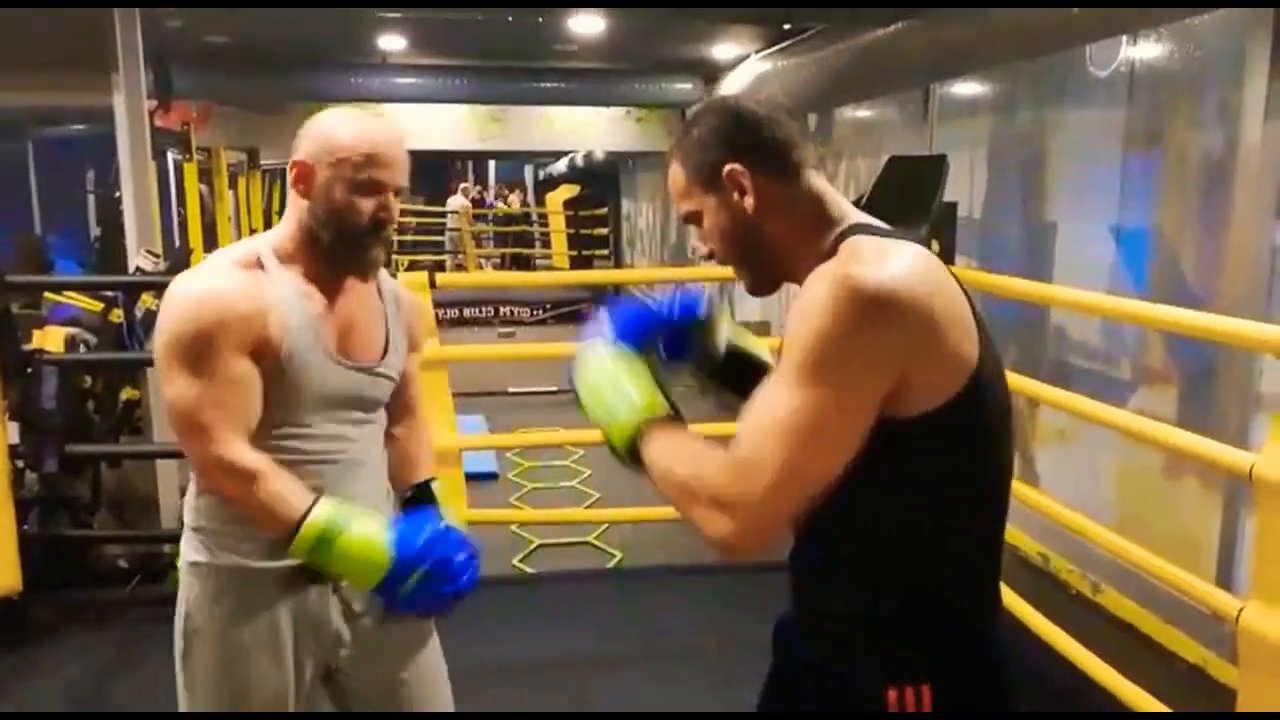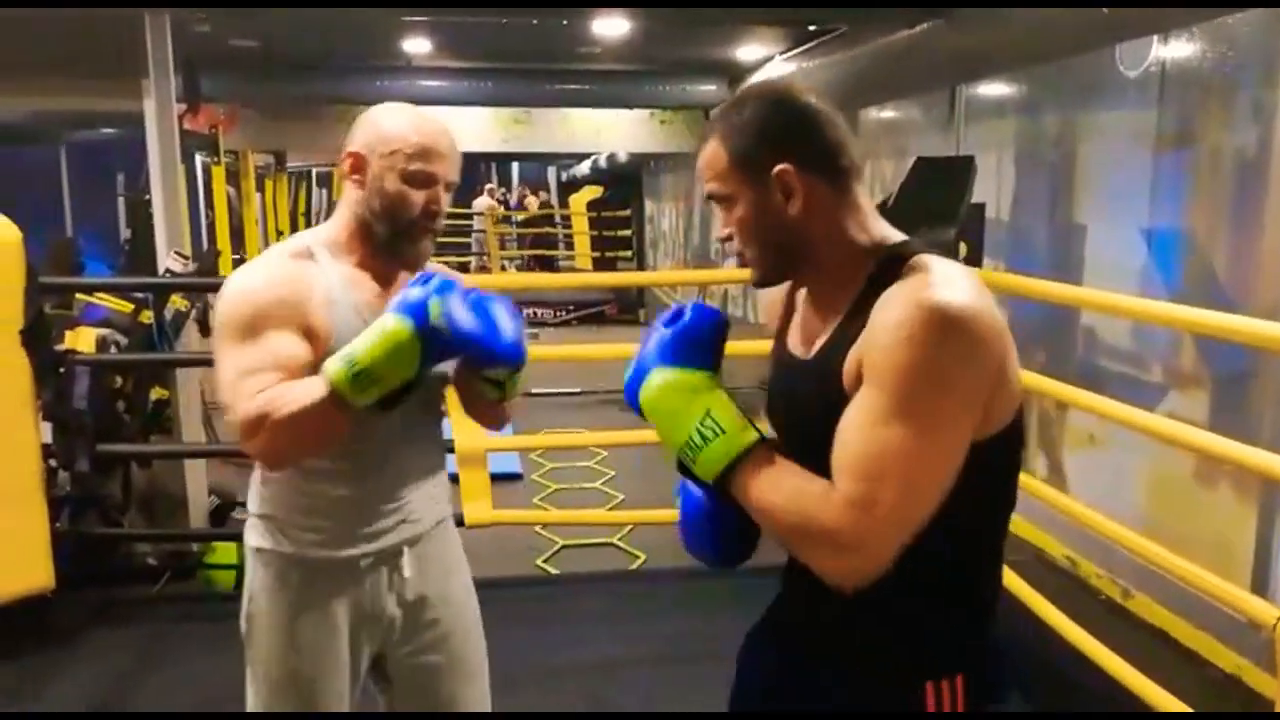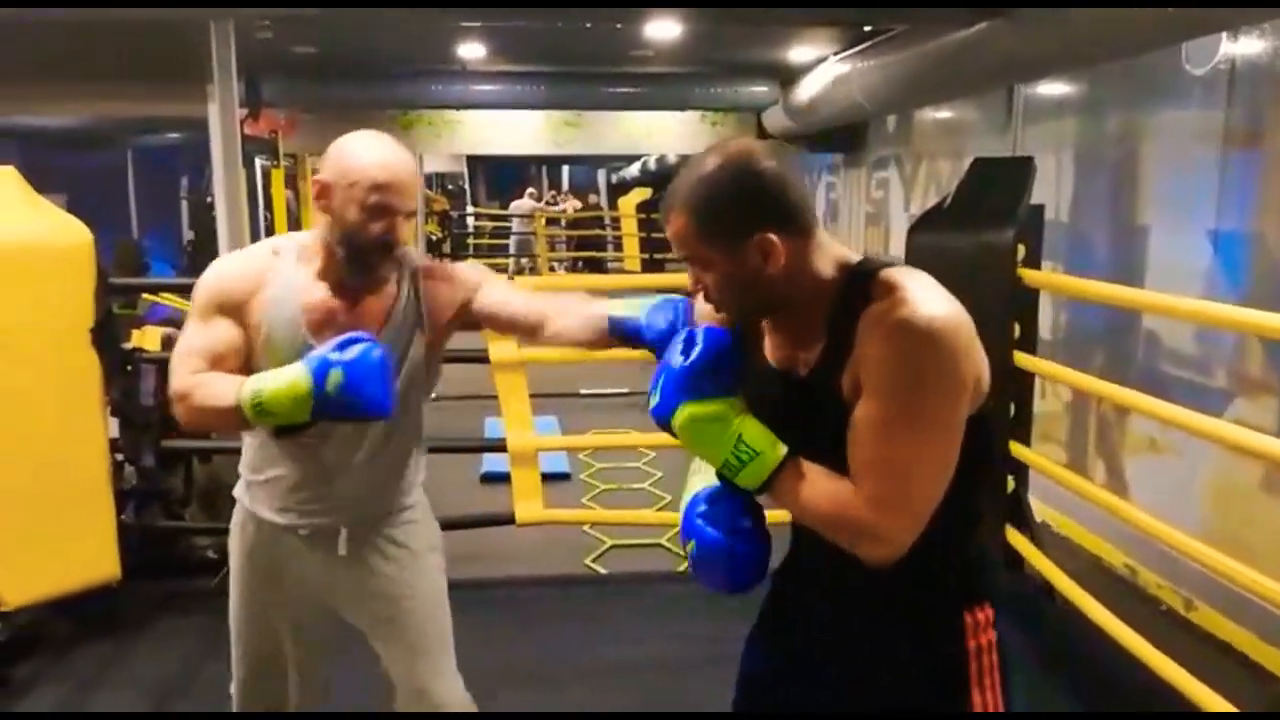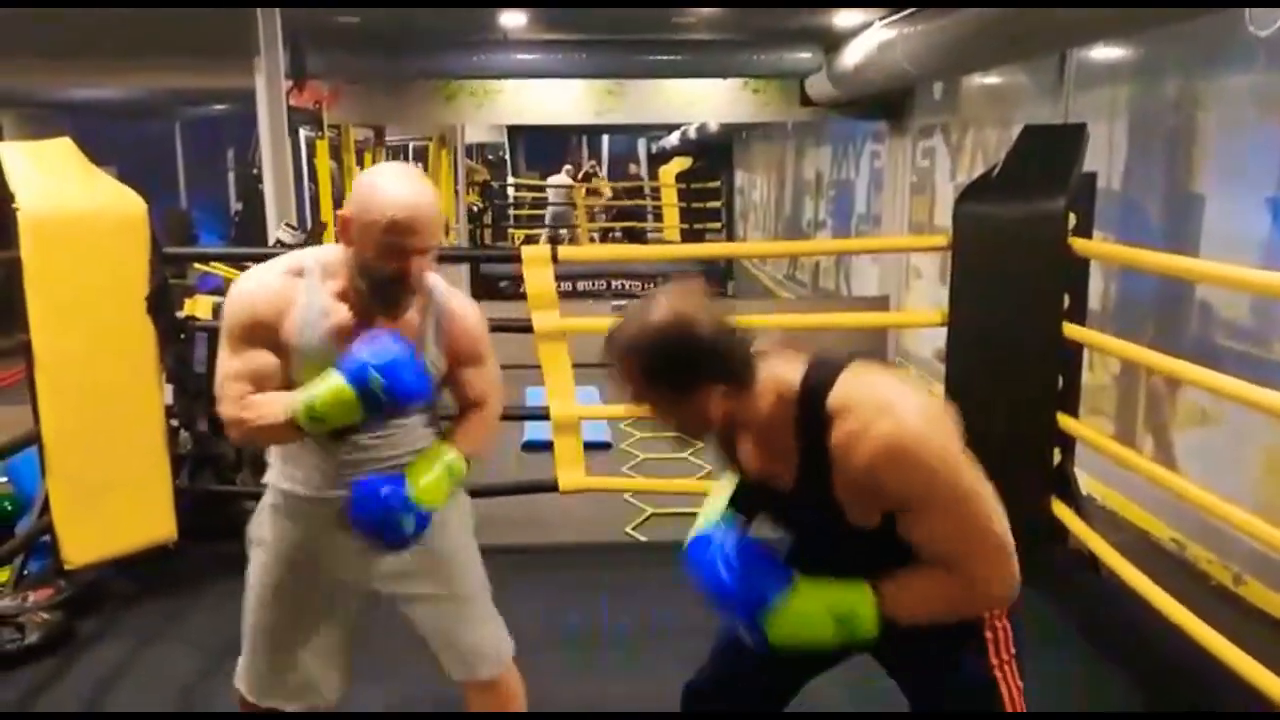
dt=1s
person 1, frame 1
left shoulder: (396, 302)
right shoulder: (219, 298)
right elbow: (222, 461)
left wrist: (429, 527)
right wrist: (362, 554)
left hip: (370, 572)
right hip: (248, 585)
person 1, frame 2
left shoulder: (440, 289)
right shoulder: (273, 286)
left elbow: (487, 413)
right elbow: (264, 433)
left wrist: (496, 362)
right wrist: (394, 348)
left hip: (427, 555)
right hip: (308, 573)
left knee: (459, 703)
person 1, frame 3
left shoulder: (438, 287)
right shoulder: (243, 279)
left elbow: (545, 313)
right elbow: (188, 400)
left wrist: (633, 319)
right wrist: (301, 387)
left hip: (386, 531)
right hip: (273, 533)
left knee: (436, 700)
right knee: (261, 701)
person 1, frame 4
left shoulder: (454, 314)
right shoulder: (268, 295)
left elbow: (483, 407)
right elbow: (238, 414)
left wrist: (427, 484)
right wrist: (340, 395)
left hip: (412, 503)
right hip: (305, 512)
left knee: (486, 665)
right knee: (267, 682)
person 2, frame 1
left shoulder: (862, 287)
right shoulder: (850, 274)
left elbow: (739, 510)
left wrist: (632, 410)
right wrist: (724, 355)
left hip: (905, 679)
person 2, frame 2
left shoulder: (929, 314)
right shoulder: (793, 296)
left elbow: (854, 545)
left wrist: (697, 416)
right wrist: (727, 468)
left hip: (906, 676)
right hip: (801, 634)
person 2, frame 3
left shoulder: (912, 327)
right shoulder: (747, 312)
left elbow: (879, 532)
left wrist: (737, 447)
left hip: (926, 622)
right hip: (814, 591)
person 2, frame 4
left shoulder: (881, 432)
right shoulder: (748, 392)
left elbow: (990, 580)
left wrist: (832, 611)
right wrist: (720, 519)
left hip: (944, 589)
right hip: (824, 568)
right knee: (712, 700)
